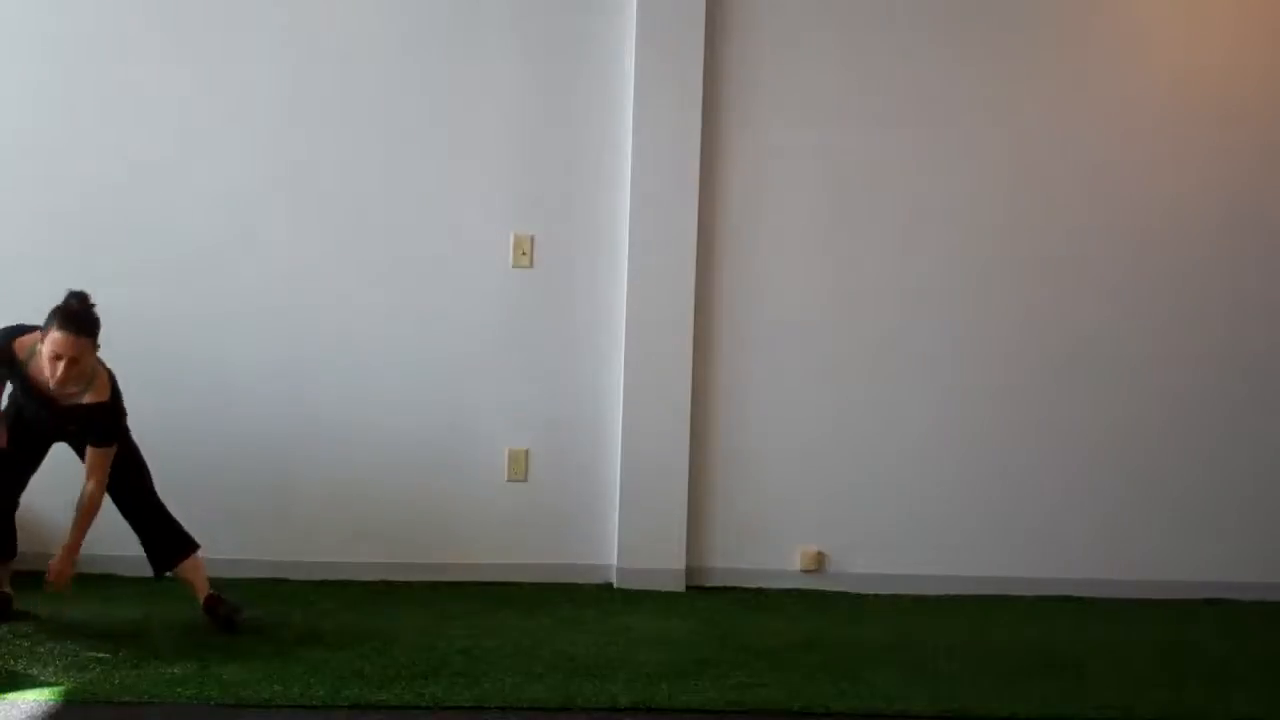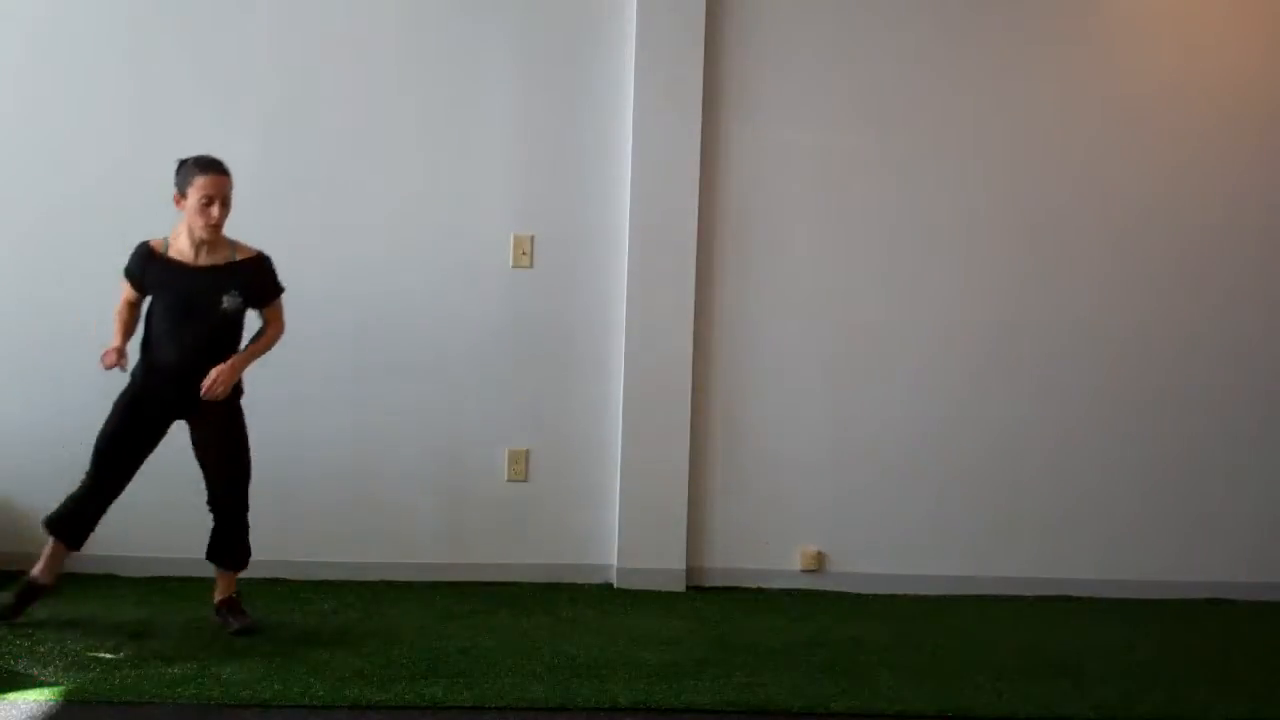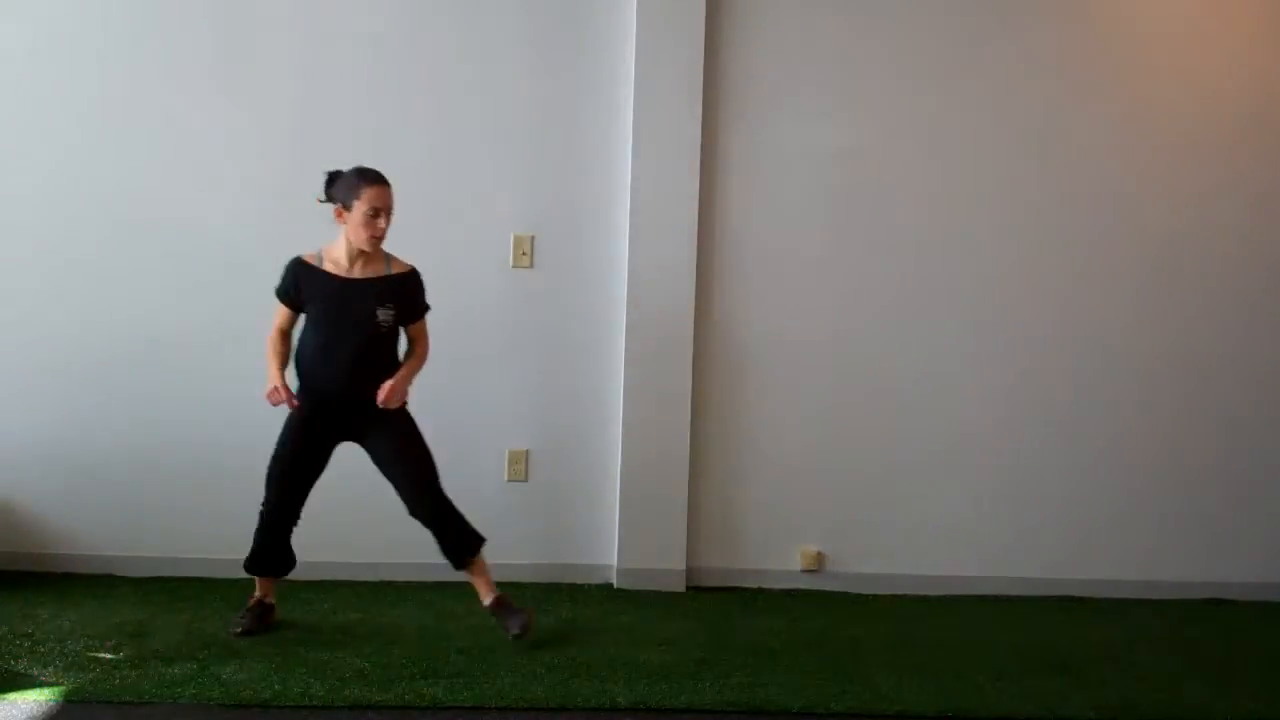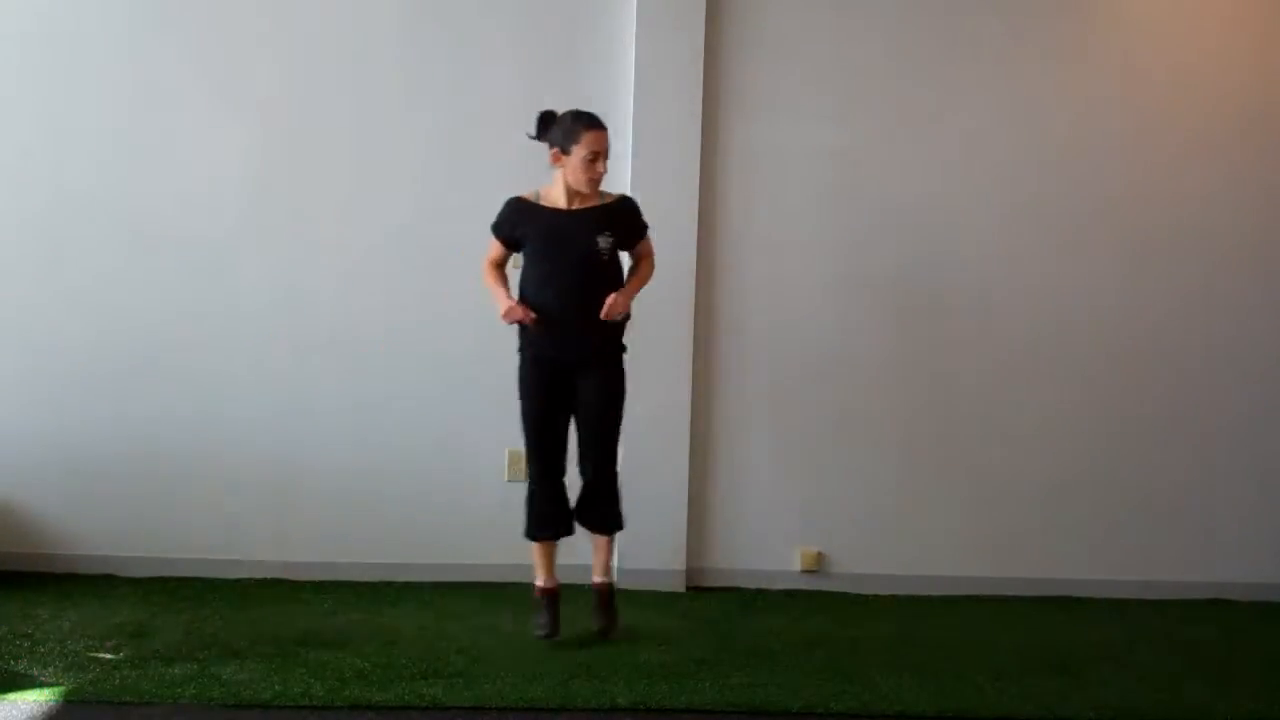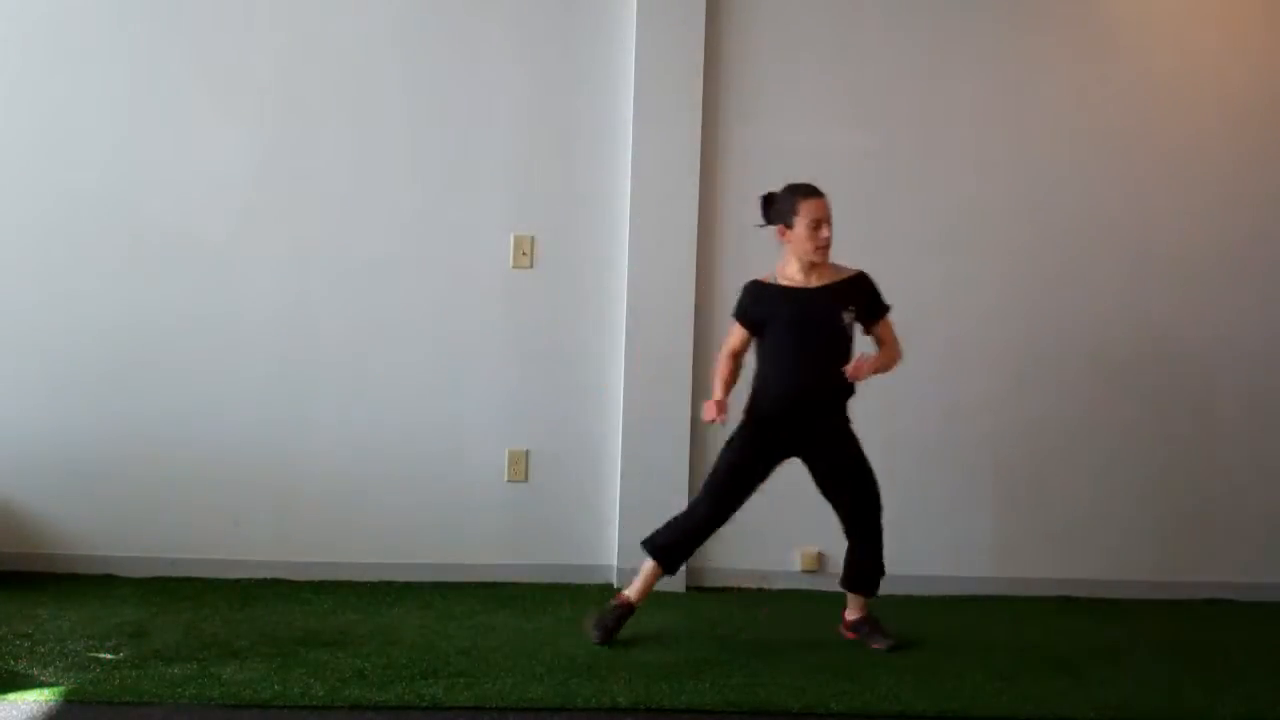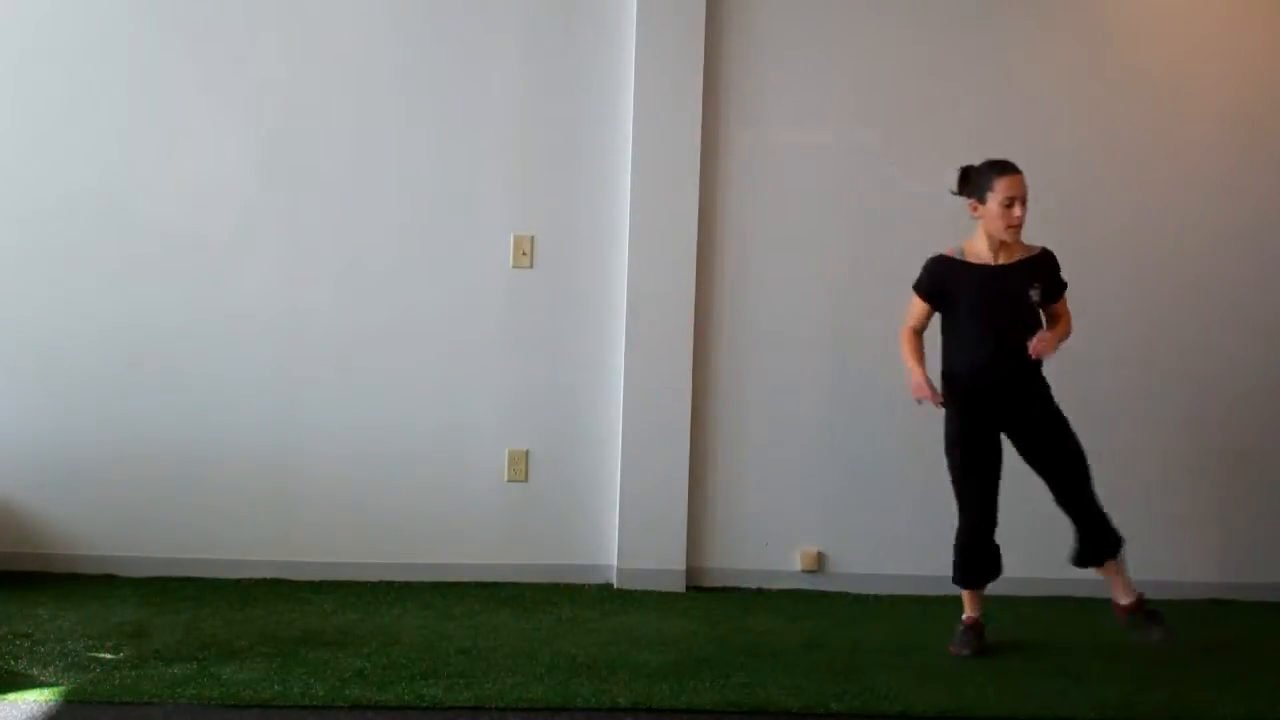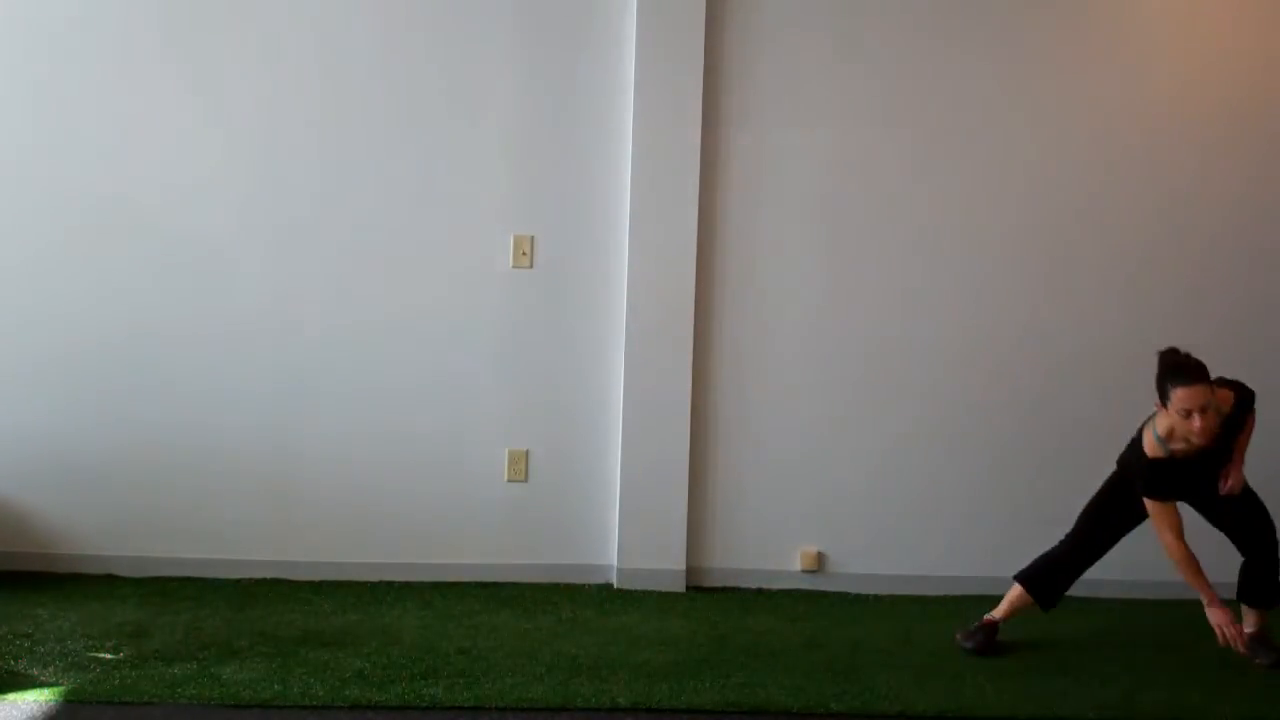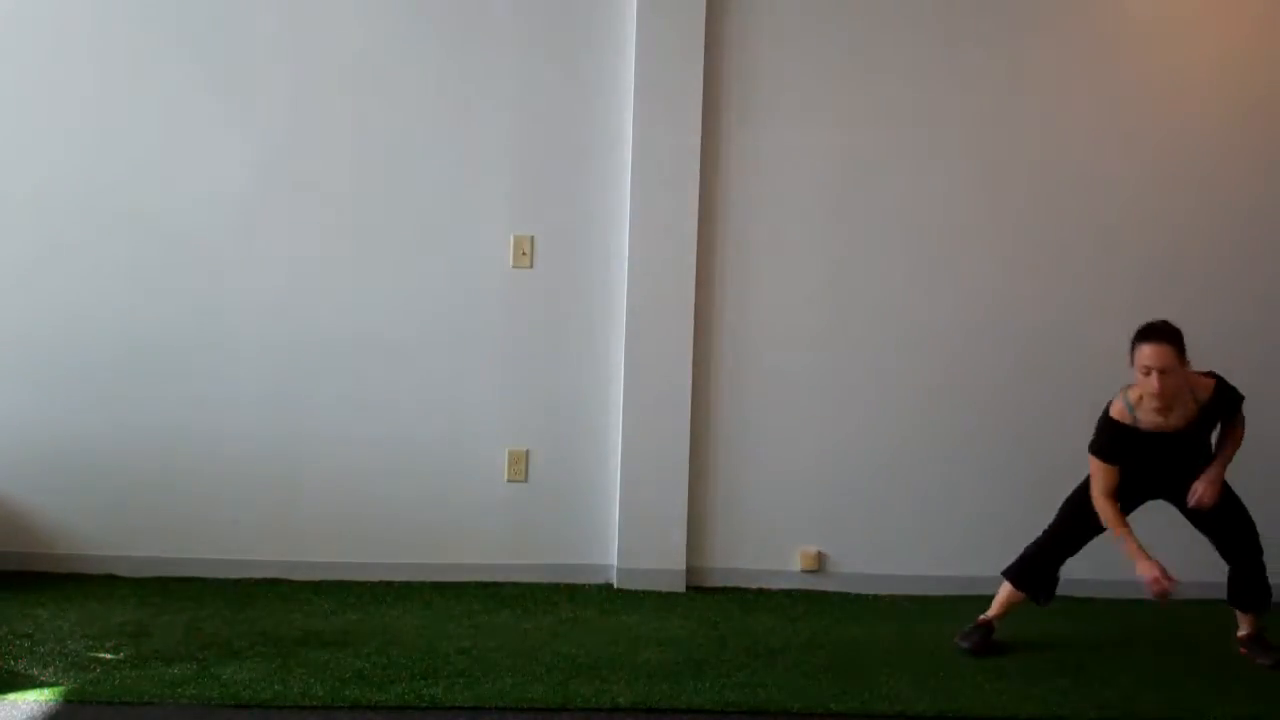
dt=0.4s
person 1, frame 1
left shoulder: (100, 398)
left elbow: (95, 481)
left wrist: (70, 552)
left hip: (91, 425)
right hip: (28, 420)
left knee: (143, 506)
left ankle: (208, 597)
person 1, frame 2
left shoulder: (250, 266)
right shoulder: (150, 255)
left elbow: (275, 324)
right elbow: (130, 301)
left wrist: (237, 363)
right wrist: (119, 343)
left hip: (214, 396)
right hip: (151, 385)
left knee: (230, 497)
right knee: (101, 483)
left ankle: (226, 597)
right ankle: (40, 578)
person 1, frame 3
left shoulder: (402, 279)
right shoulder: (305, 271)
left elbow: (419, 342)
right elbow: (279, 331)
left wrist: (403, 378)
right wrist: (276, 378)
left hip: (379, 410)
right hip: (316, 409)
left knee: (430, 502)
right knee: (279, 506)
left ankle: (494, 599)
right ankle: (263, 602)
person 1, frame 4
left shoulder: (618, 211)
right shoulder: (522, 211)
left elbow: (646, 262)
right elbow: (492, 264)
left wrist: (626, 295)
right wrist: (506, 300)
left hip: (600, 358)
right hip: (541, 356)
left knee: (599, 465)
right knee: (544, 468)
left ankle: (602, 583)
right ankle: (544, 587)
person 1, frame 5
left shoulder: (854, 286)
right shoulder: (763, 292)
left elbow: (891, 347)
right elbow: (732, 351)
left wrist: (873, 363)
right wrist: (718, 396)
left hip: (827, 425)
right hip: (767, 421)
left knee: (865, 517)
right knee: (707, 512)
left ankle: (857, 617)
right ankle: (627, 601)
person 1, frame 6
left shoulder: (1039, 262)
right shoulder: (945, 269)
left elbow: (1061, 318)
right elbow: (910, 331)
left wrist: (1053, 337)
right wrist: (917, 374)
left hip: (1029, 396)
right hip: (969, 404)
left knee: (1078, 497)
right knee: (976, 513)
left ankle: (1126, 600)
right ankle: (970, 617)
person 1, frame 7
left shoulder: (1232, 399)
right shoulder: (1153, 453)
right elbow: (1171, 538)
left wrist: (1235, 463)
right wrist: (1211, 602)
right hip: (1140, 485)
right knee: (1076, 550)
left ankle: (1252, 633)
right ankle: (992, 622)
person 1, frame 8
left shoulder: (1214, 391)
right shoulder: (1119, 419)
left elbow: (1235, 425)
right elbow: (1102, 497)
left wrist: (1215, 472)
right wrist: (1140, 559)
left hip: (1191, 476)
right hip: (1128, 476)
left knee: (1243, 543)
right knee: (1058, 540)
left ankle: (1249, 634)
right ankle: (988, 620)
